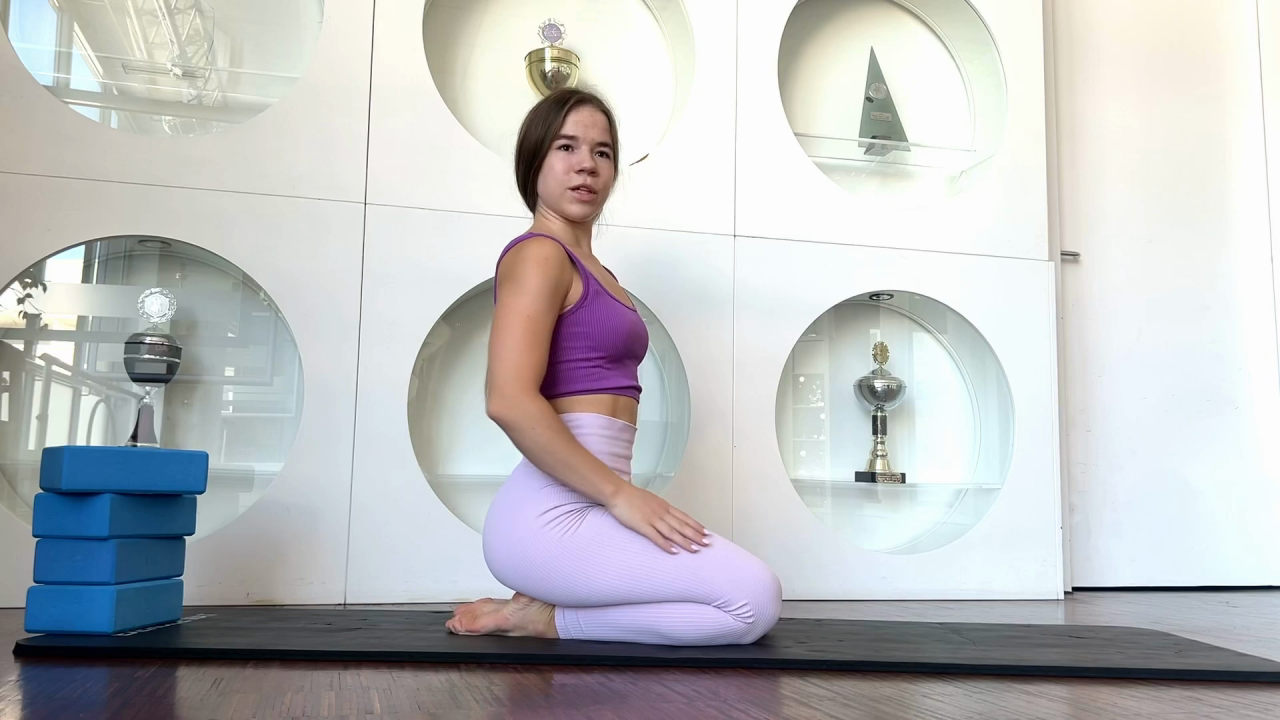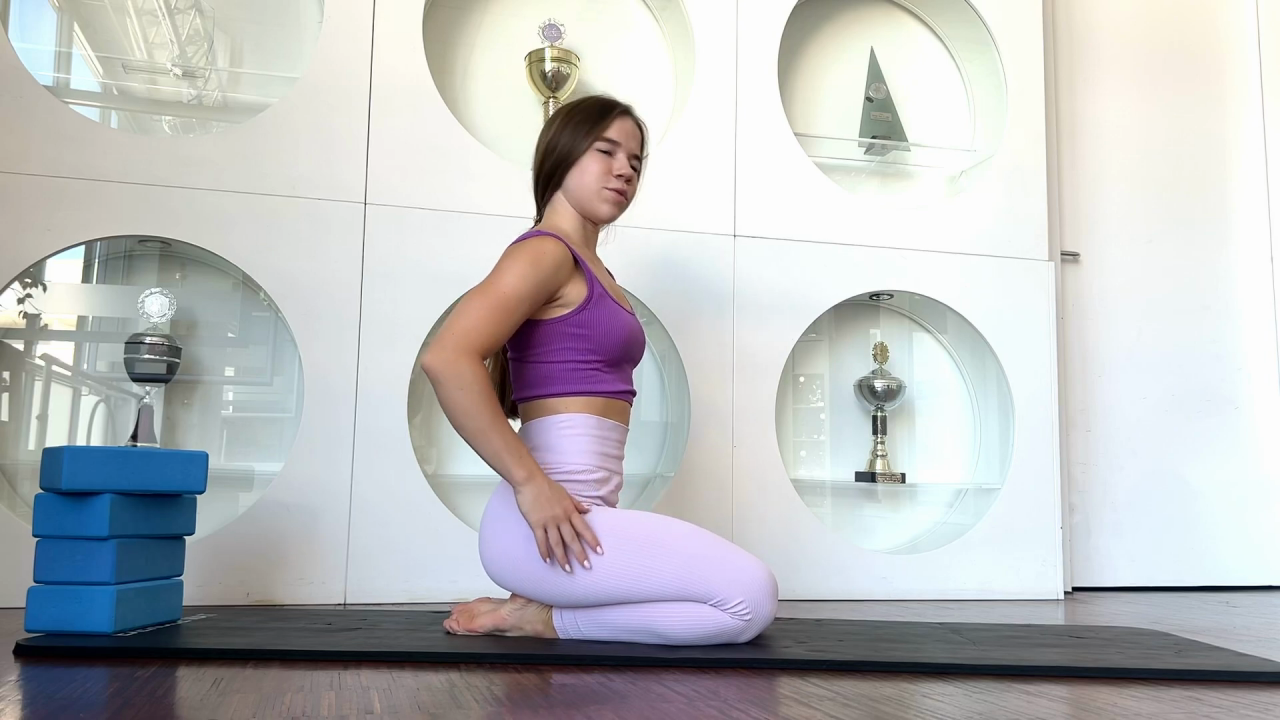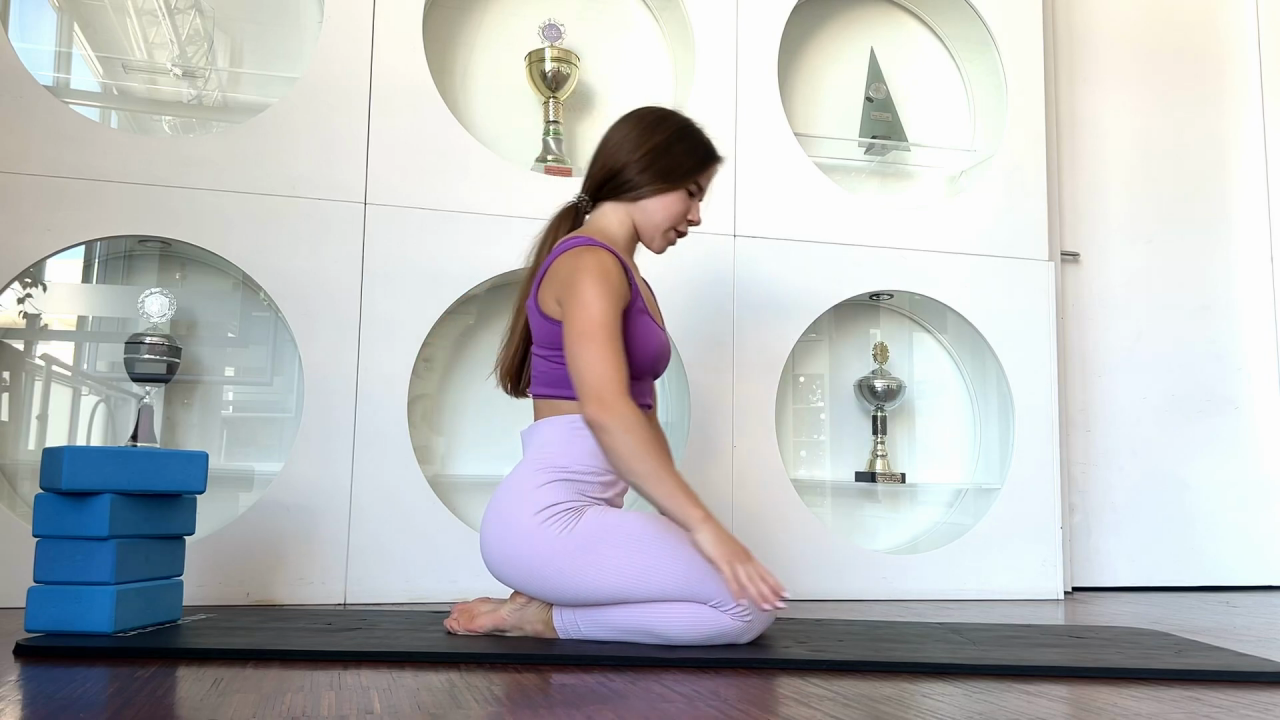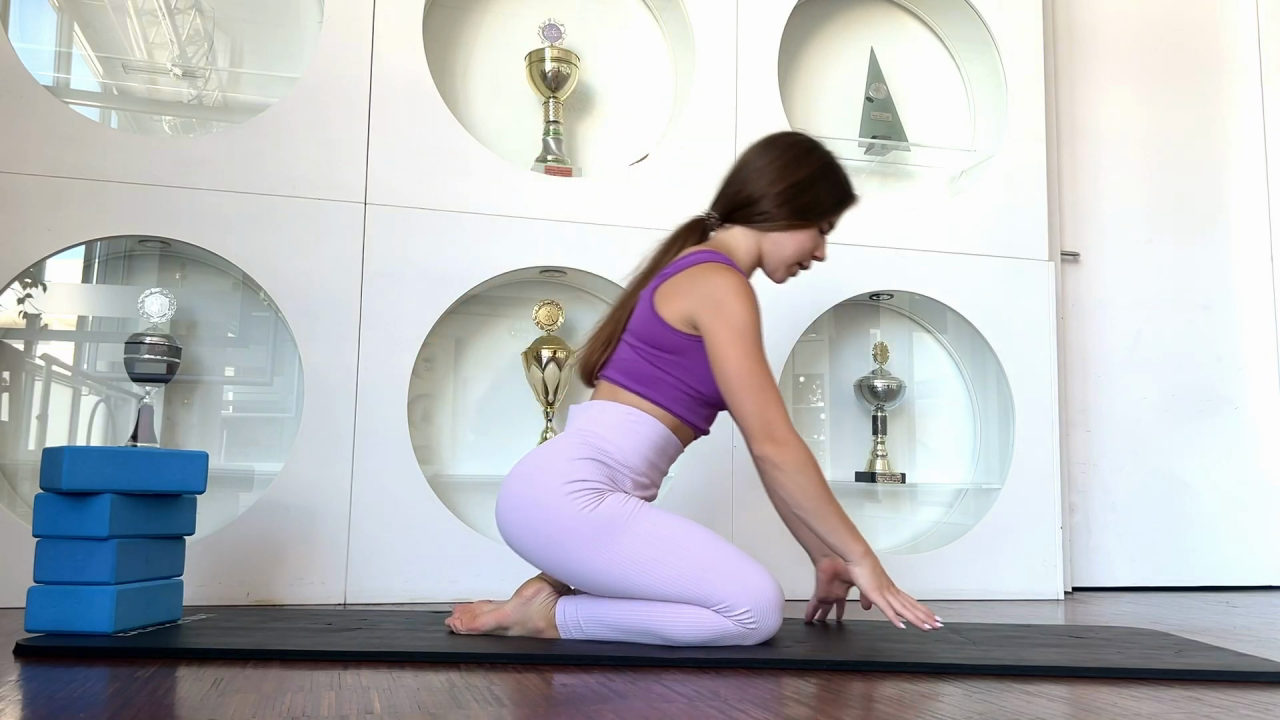
dt=0.3s
person 1, frame 1
left shoulder: (587, 270)
right shoulder: (537, 256)
right elbow: (513, 404)
left wrist: (619, 492)
right wrist: (622, 495)
left hip: (574, 512)
right hip: (550, 519)
right knee: (754, 599)
left ankle: (552, 600)
right ankle: (550, 618)
person 1, frame 2
left shoulder: (588, 269)
right shoulder: (543, 253)
right elbow: (446, 359)
left wrist: (601, 514)
right wrist: (529, 483)
left hip: (568, 511)
right hip: (537, 516)
left knee: (743, 584)
right knee: (750, 597)
left ankle: (547, 602)
right ankle: (545, 618)
person 1, frame 3
left shoulder: (624, 277)
right shoulder: (589, 265)
left elbow: (635, 417)
right elbow: (607, 409)
left wrist: (684, 529)
right wrist: (704, 529)
left hip: (572, 513)
right hip: (548, 518)
right knee: (745, 602)
left ankle: (551, 598)
right ankle: (548, 618)
person 1, frame 4
left shoulder: (704, 279)
right shoulder: (719, 287)
left elbow: (774, 448)
right elbow: (772, 447)
left wrist: (825, 554)
right wrist: (861, 556)
left hip: (572, 495)
right hip: (566, 497)
left knee: (741, 596)
right knee: (754, 609)
left ankle: (559, 594)
right ankle: (551, 616)
